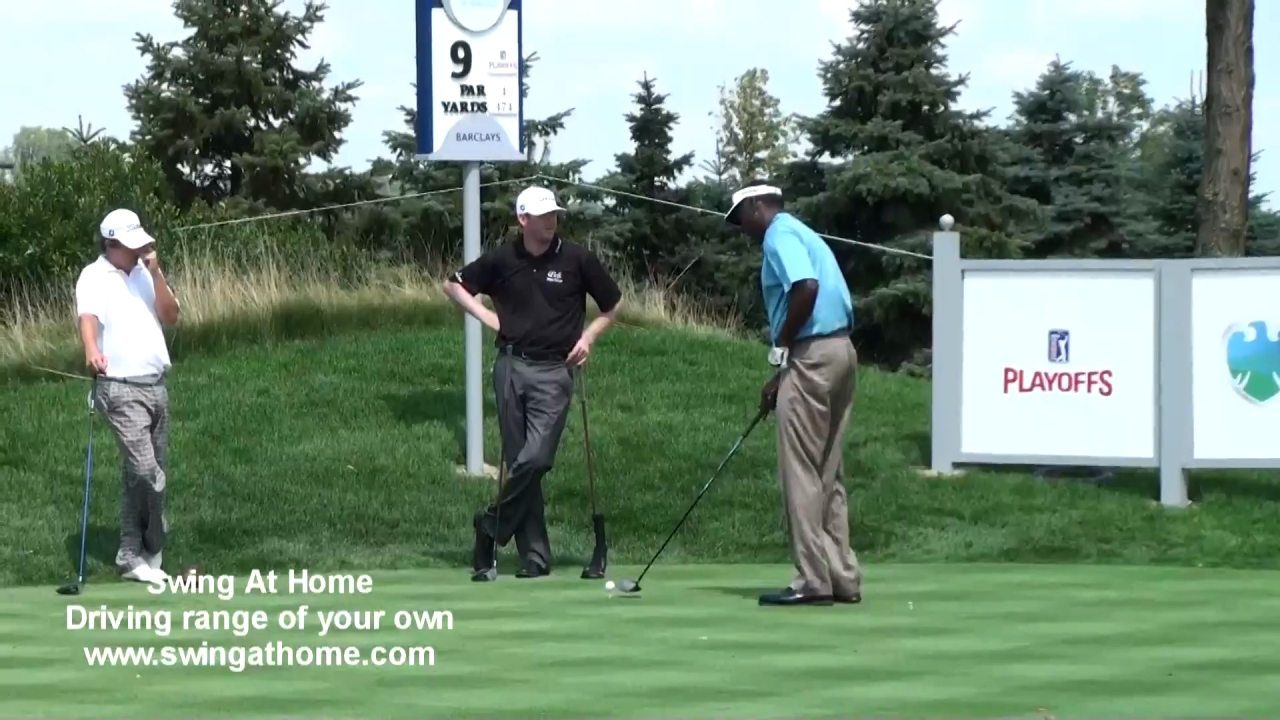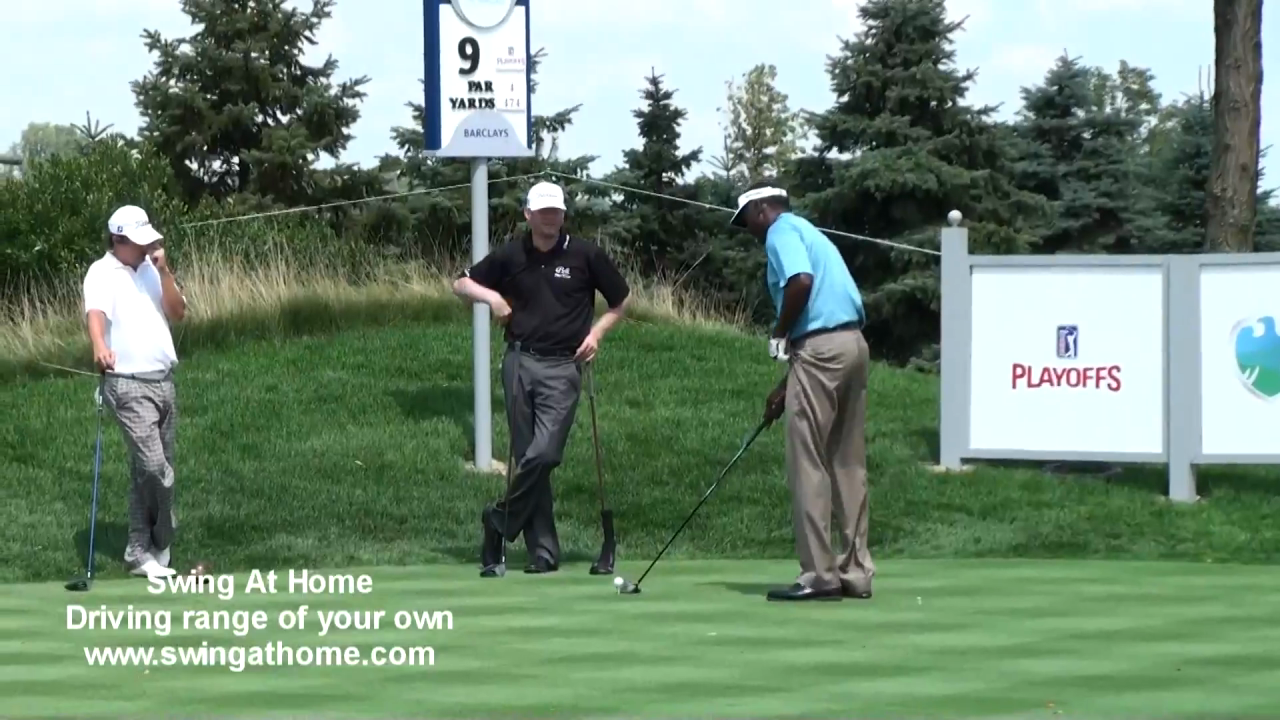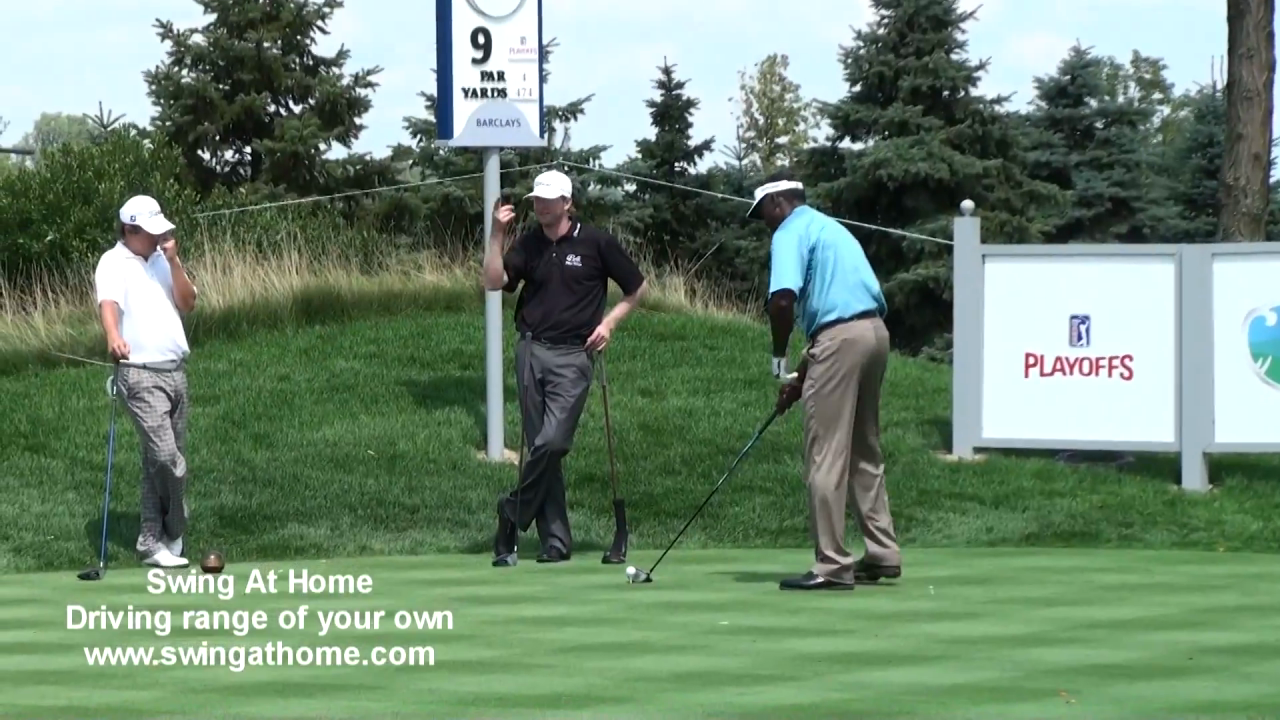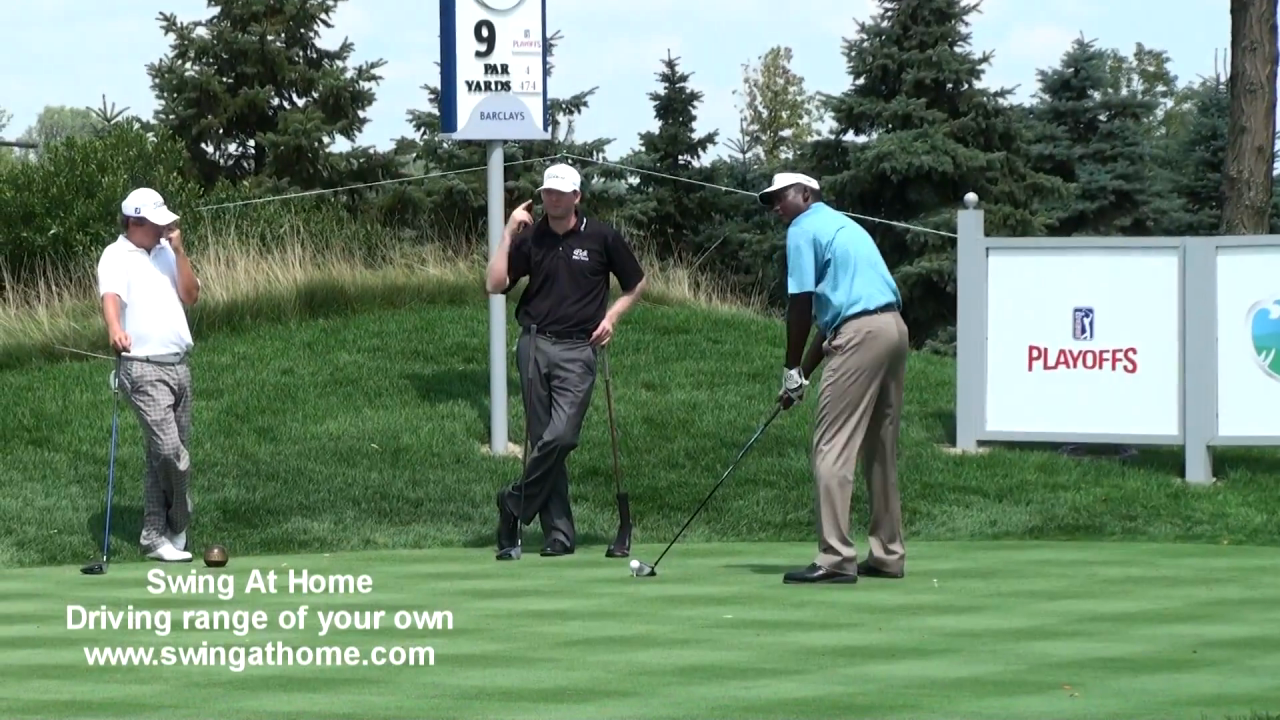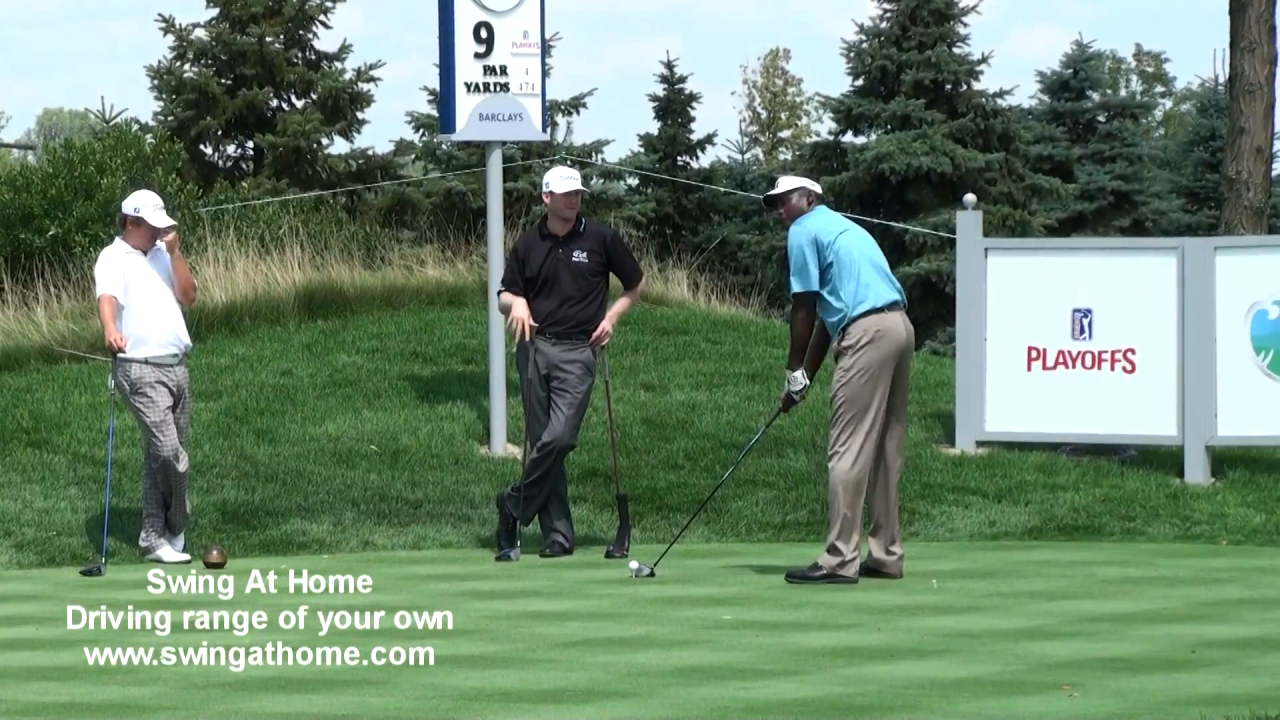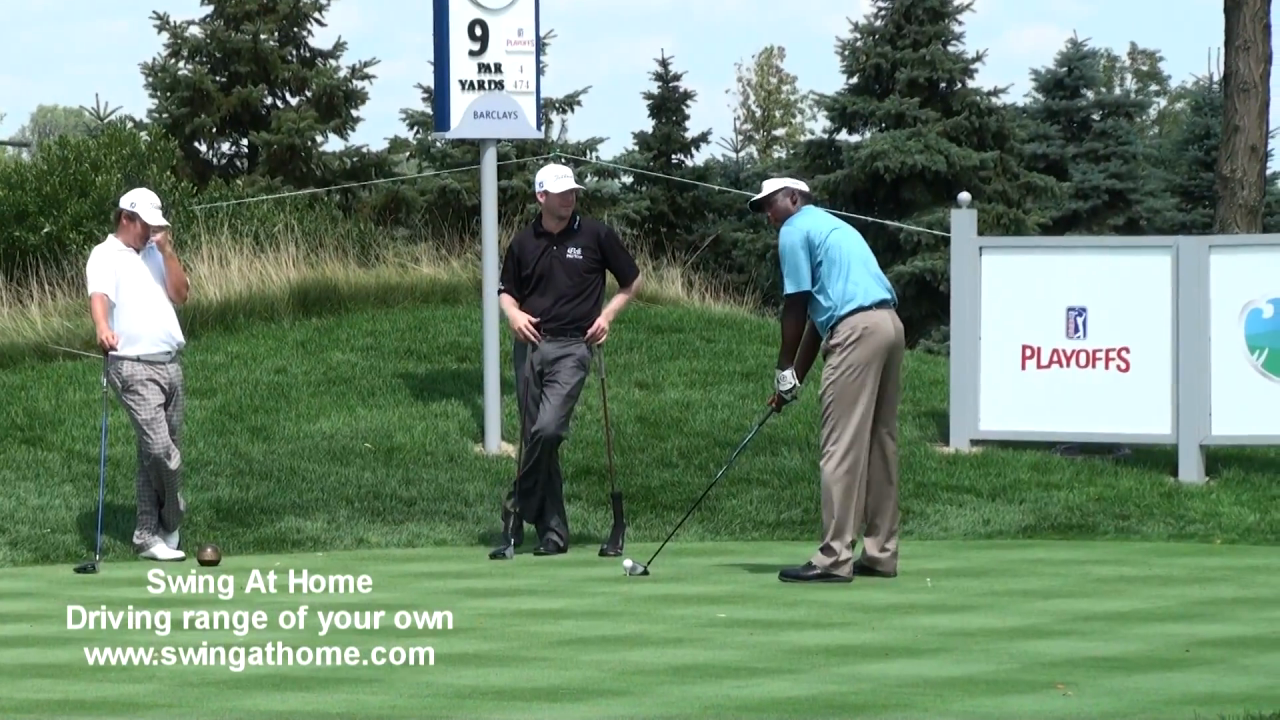
dt=0.3s
person 1, frame 1
right shoulder: (800, 233)
left elbow: (806, 287)
left wrist: (779, 345)
right wrist: (780, 377)
left hip: (813, 355)
right hip: (838, 350)
left knee: (799, 470)
right knee: (826, 472)
person 1, frame 2
right shoulder: (805, 232)
left elbow: (802, 282)
left wrist: (778, 336)
right wrist: (786, 385)
left hip: (822, 350)
right hip: (851, 344)
left knee: (808, 466)
right knee: (847, 466)
person 1, frame 3
right shoulder: (828, 227)
left elbow: (782, 299)
left wrist: (780, 359)
right wrist: (801, 373)
left hip: (841, 338)
right hip: (873, 332)
left knee: (826, 457)
right knee: (864, 450)
person 1, frame 4
right shoulder: (841, 225)
left elbow: (801, 306)
left wrist: (792, 370)
right wrist: (805, 372)
left hip: (862, 333)
right hip: (892, 327)
left knee: (833, 449)
right knee: (880, 448)
person 1, frame 5
right shoulder: (840, 228)
left elbow: (804, 307)
right elbow: (828, 315)
left wrist: (794, 372)
right wrist: (806, 377)
left hip: (869, 334)
right hip: (896, 328)
left knee: (849, 451)
right knee: (884, 449)
person 1, frame 6
right shoulder: (829, 226)
left elbow: (796, 307)
right elbow: (819, 312)
left wrist: (784, 371)
right wrist: (797, 376)
left hip: (858, 331)
right hip: (887, 325)
left knee: (842, 448)
right knee: (877, 446)
person 2, frame 1
left shoulder: (577, 258)
right shoulder: (501, 259)
left elbow: (612, 304)
right elbow: (453, 283)
left wrist: (588, 337)
right wrist: (486, 315)
left hip: (553, 370)
right hip: (510, 366)
left knee: (536, 458)
right knee: (518, 461)
left ankle: (491, 526)
right ankle: (534, 555)
person 2, frame 2
left shoulder: (585, 254)
right shoulder: (510, 255)
left elbow: (621, 300)
right elbow: (462, 283)
left wrist: (596, 333)
right wrist: (490, 296)
left hip: (562, 366)
right hip: (519, 362)
left knee: (544, 454)
right knee: (527, 457)
left ankle: (499, 521)
right ankle: (542, 551)
person 2, frame 3
left shoulder: (597, 241)
right shoulder: (526, 244)
left elbow: (636, 287)
right elbow: (493, 283)
left wrist: (609, 322)
right wrist: (497, 234)
left hip: (574, 354)
right hip: (531, 350)
left knee: (553, 441)
right knee: (541, 445)
left ankle: (514, 511)
right ankle: (555, 539)
person 2, frame 4
left shoulder: (602, 236)
right shoulder: (529, 239)
left elbow: (636, 282)
right elbow: (494, 285)
left wrist: (612, 316)
right wrist: (508, 232)
left hip: (577, 349)
right hip: (534, 345)
left knee: (561, 436)
right knee: (542, 439)
left ankle: (515, 502)
right ankle: (559, 533)
person 2, frame 5
left shoulder: (602, 237)
right shoulder: (528, 243)
left elbow: (636, 283)
right elbow: (505, 292)
left wrist: (611, 317)
right wrist: (514, 303)
left hip: (577, 350)
right hip: (535, 348)
left knee: (559, 437)
right knee: (542, 440)
left ankle: (514, 503)
right ankle: (558, 534)
person 2, frame 6
left shoulder: (596, 234)
right shoulder: (523, 241)
left elbow: (631, 280)
right elbow: (507, 290)
left wrist: (607, 315)
right wrist: (513, 313)
left hip: (572, 346)
right hip: (530, 345)
left knee: (548, 429)
right knee: (536, 437)
left ankle: (519, 506)
right ankle: (552, 532)
person 3, frame 1
left shoulder: (146, 272)
right shoulder: (94, 277)
left elbow: (171, 316)
right elbow: (88, 315)
left wrist: (156, 274)
right wrist: (91, 349)
left hip: (156, 384)
right hip: (120, 389)
left knee: (142, 473)
right knee: (146, 472)
left ankle: (133, 555)
right ankle: (148, 552)
person 3, frame 2
left shoulder: (153, 269)
right shoulder: (101, 273)
left elbow: (177, 313)
right elbow: (95, 312)
left wrist: (164, 271)
right wrist: (99, 346)
left hip: (163, 380)
right hip: (129, 384)
left knee: (149, 469)
right knee: (154, 467)
left ankle: (141, 551)
right ankle: (157, 548)
person 3, frame 3
left shoulder: (163, 259)
right shoulder: (113, 263)
left elbow: (187, 303)
right elbow: (108, 302)
left wrist: (173, 262)
right wrist: (113, 336)
left hip: (175, 370)
right hip: (140, 374)
left knee: (160, 459)
right knee: (166, 457)
left ankle: (154, 541)
right ankle: (171, 536)
person 3, frame 4
left shoulder: (166, 251)
right shoulder: (116, 256)
left elbow: (190, 296)
right elbow: (110, 295)
left wrist: (179, 251)
right wrist: (115, 328)
left hip: (178, 364)
right hip: (143, 368)
left knee: (164, 453)
right knee: (169, 450)
left ankle: (157, 535)
right ankle: (176, 527)
person 3, frame 5
left shoulder: (163, 253)
right shoulder: (113, 258)
left elbow: (188, 297)
right elbow: (106, 297)
left wrist: (175, 253)
right wrist: (110, 330)
left hip: (176, 365)
right hip: (141, 369)
left knee: (163, 454)
right knee: (167, 452)
left ankle: (155, 537)
right ankle: (175, 527)
person 3, frame 6
left shoulder: (156, 251)
right shoulder: (105, 255)
left elbow: (180, 294)
right elbow: (98, 294)
left wrist: (167, 250)
right wrist: (102, 327)
left hip: (170, 363)
right hip: (134, 367)
left knee: (157, 450)
right knee: (159, 448)
left ankle: (150, 534)
right ankle: (170, 522)
